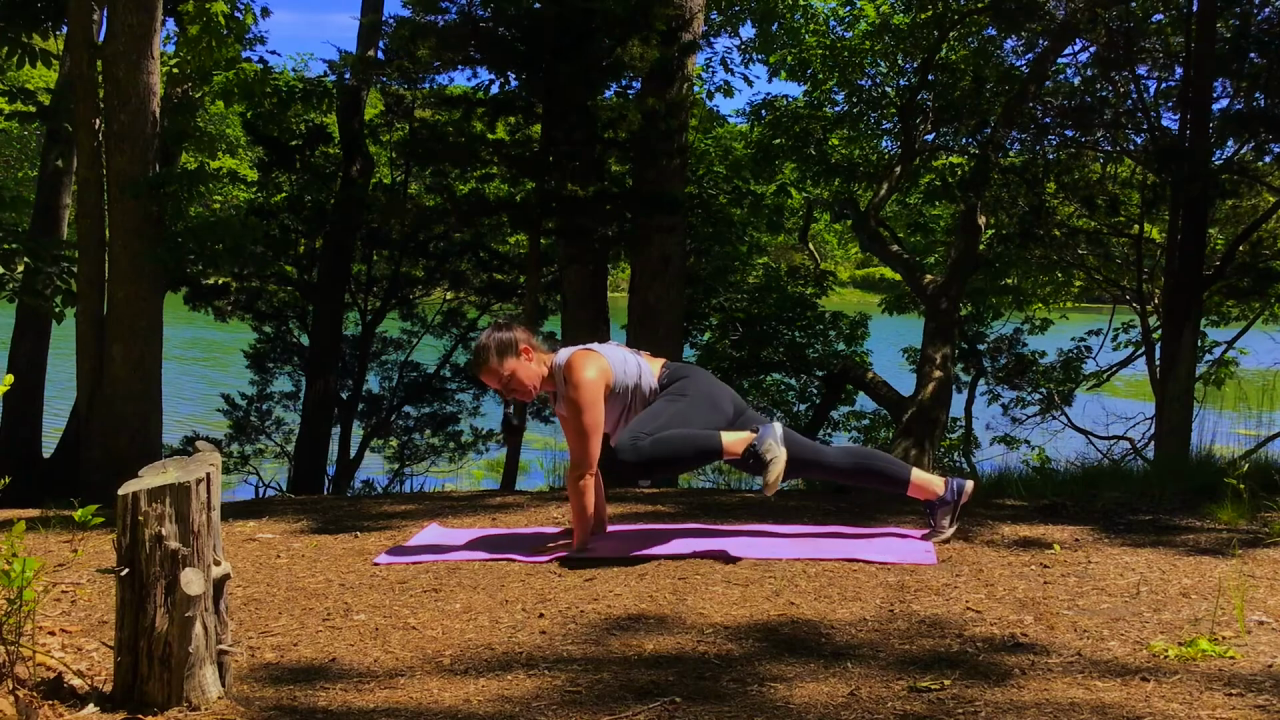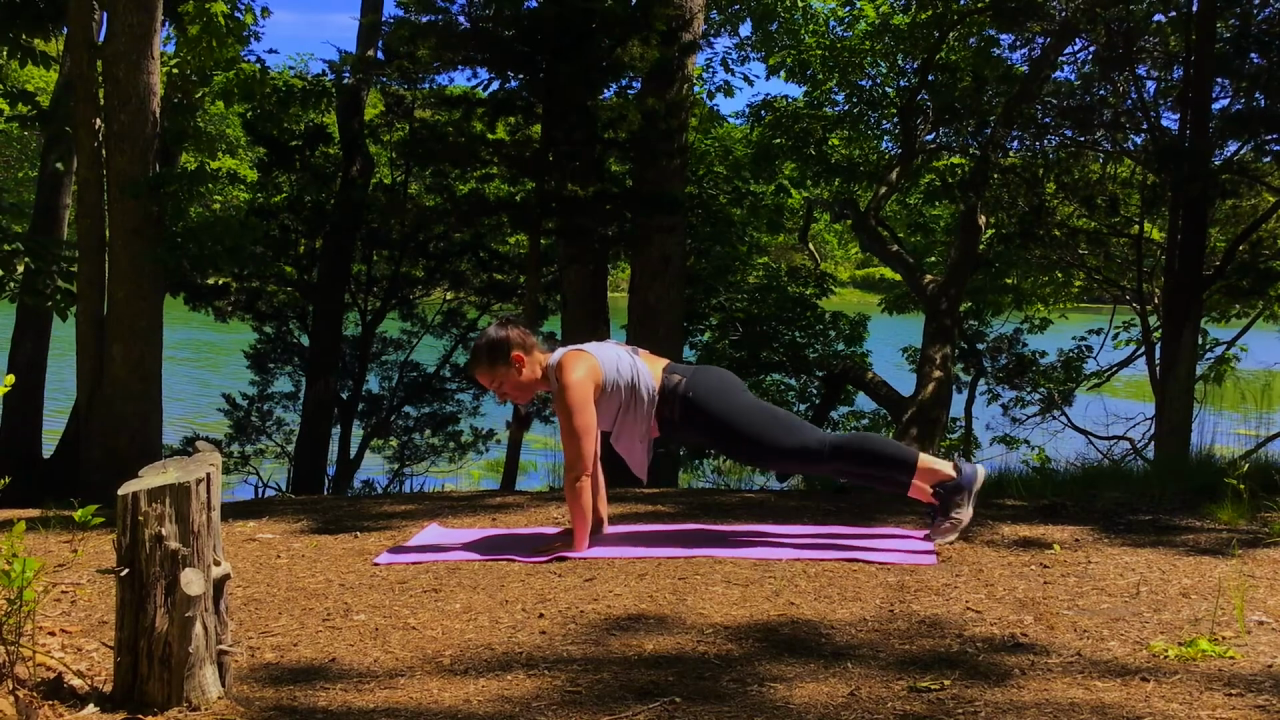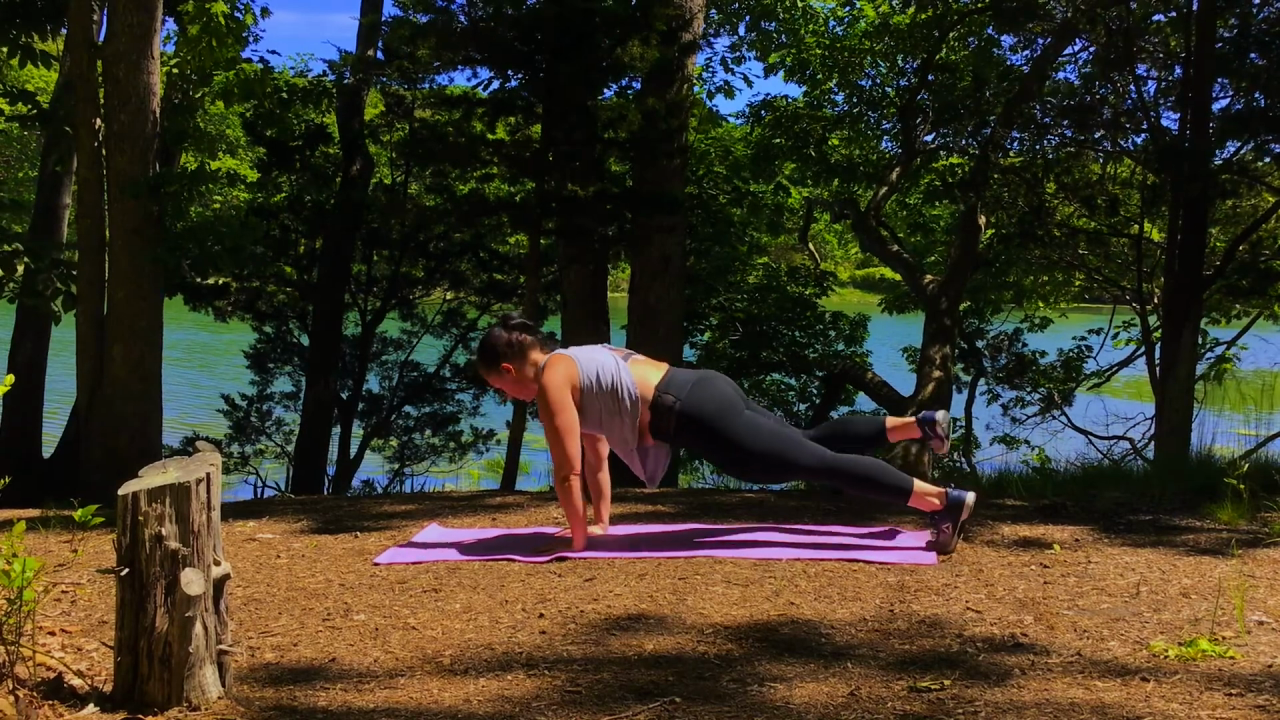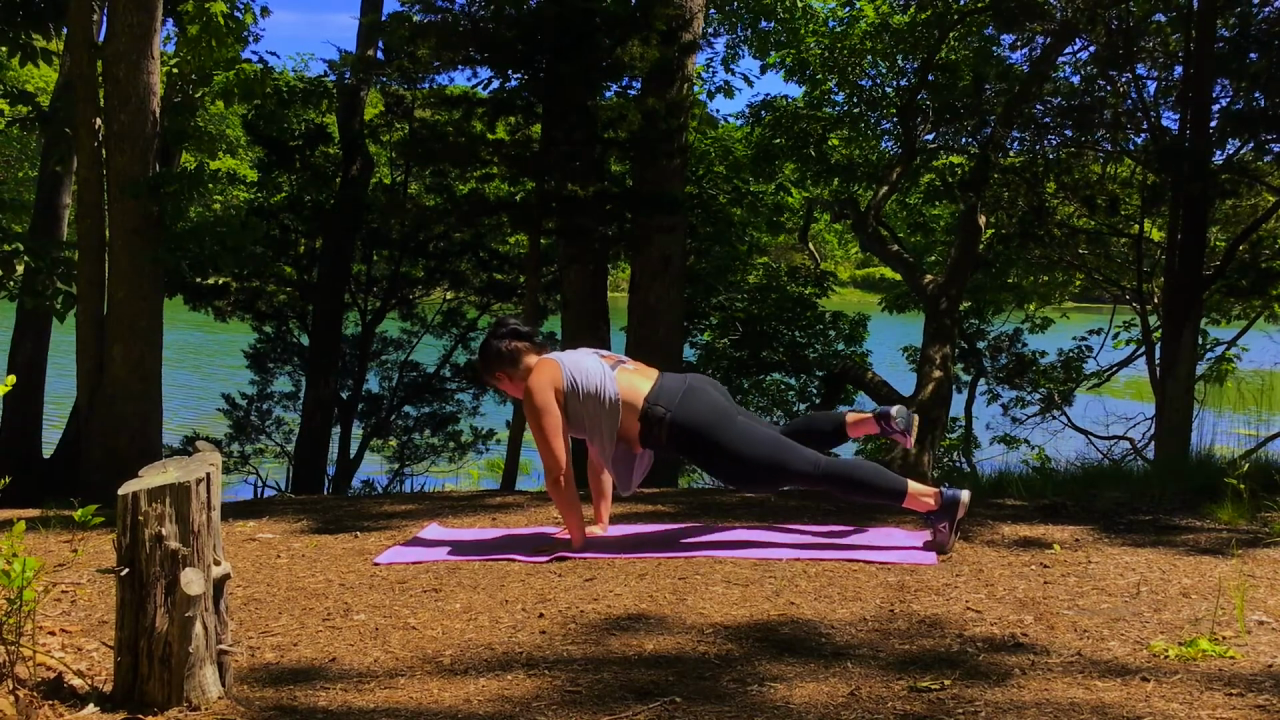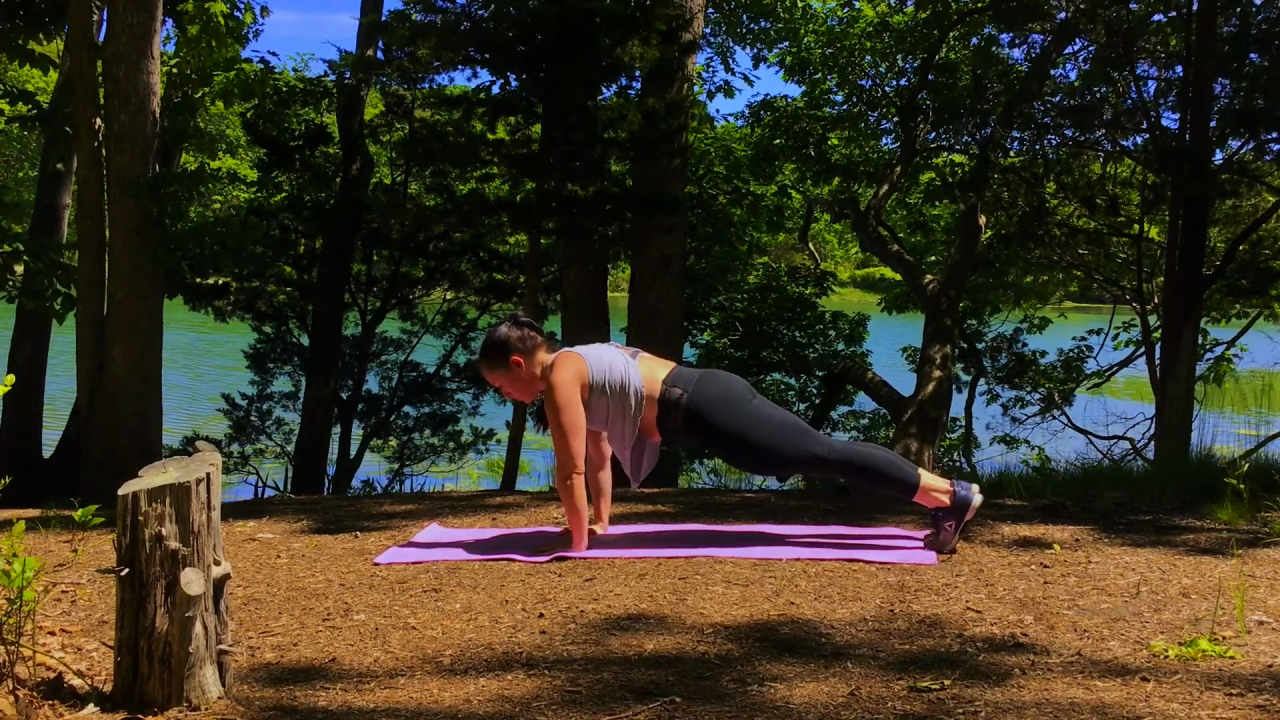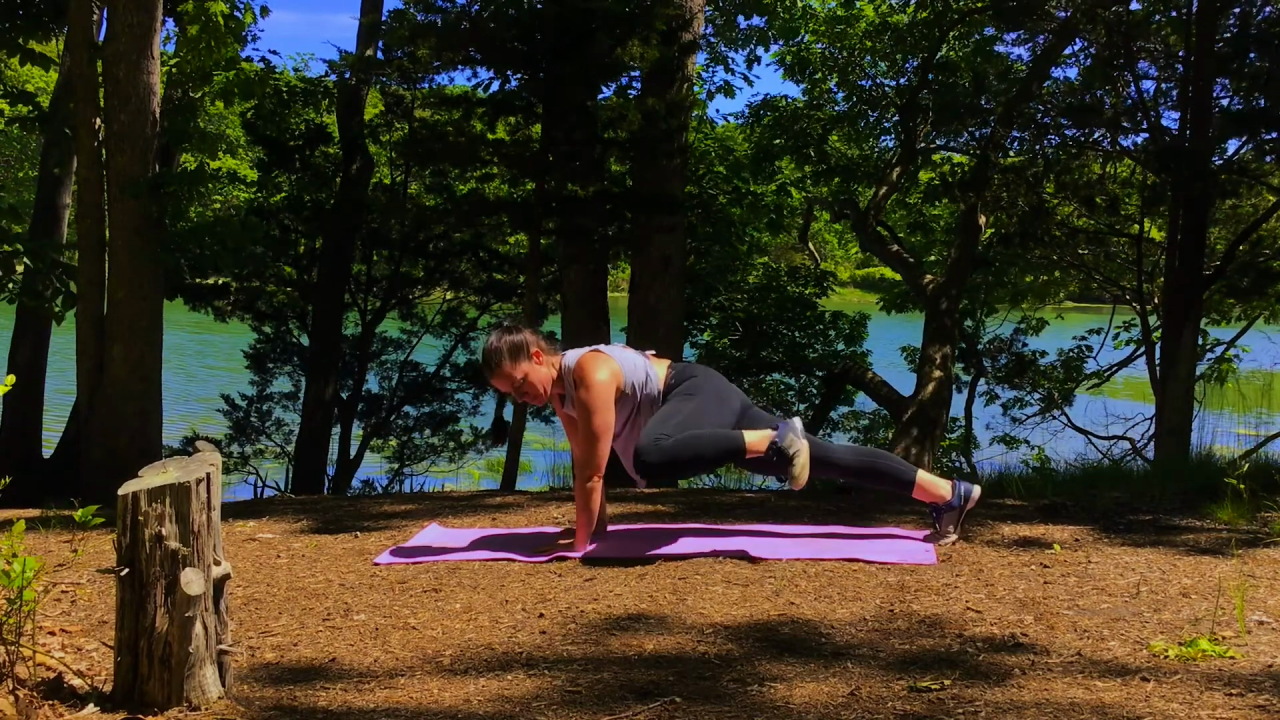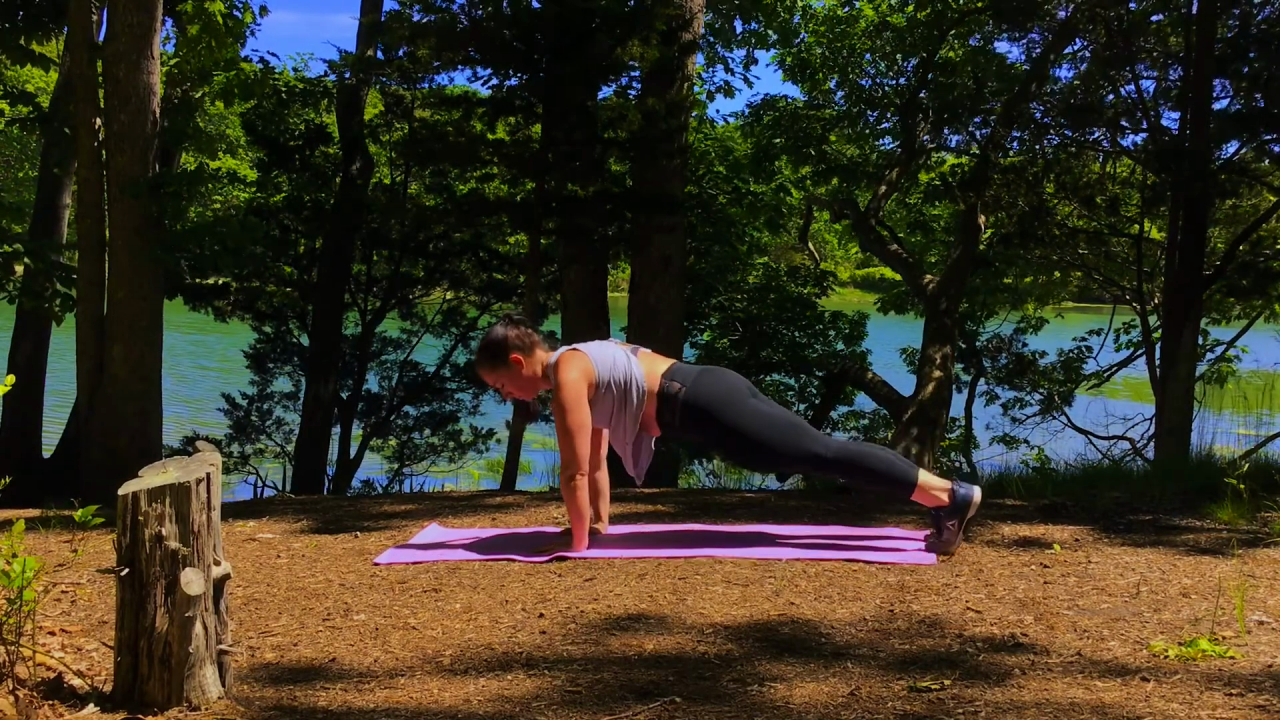
dt=0.7s
person 1, frame 1
left shoulder: (580, 372)
right shoulder: (555, 389)
left elbow: (584, 468)
right elbow: (584, 460)
left wrist: (580, 539)
right wrist: (599, 521)
left hip: (695, 392)
right hip: (704, 403)
left knee: (631, 453)
right knee: (819, 460)
left ankle: (752, 444)
right ankle: (943, 488)
person 1, frame 2
left shoulder: (569, 376)
right shoulder: (567, 371)
left elbow: (578, 470)
right elbow: (591, 461)
left wrist: (578, 543)
right wrist: (599, 521)
left hip: (703, 403)
right hip: (701, 397)
left knee: (819, 449)
right knee: (817, 456)
left ankle: (954, 475)
right ankle: (936, 495)
person 1, frame 3
left shoulder: (550, 380)
right shoulder: (575, 360)
left elbow: (567, 472)
right elbow: (596, 455)
left wrist: (579, 540)
right wrist: (601, 522)
left hip: (698, 413)
right hip: (705, 386)
left knee: (816, 462)
right knee: (816, 446)
left ankle: (946, 500)
right ankle: (918, 426)
person 1, frame 4
left shoulder: (537, 384)
right shoulder: (575, 360)
left elbow: (557, 474)
right elbow: (599, 453)
left wrist: (578, 539)
right wrist: (601, 523)
left hip: (687, 422)
right hip: (693, 389)
left knee: (808, 468)
right knee: (794, 441)
left ankle: (939, 500)
right ankle: (881, 420)
person 1, frame 5
left shoulder: (559, 378)
right shoulder: (577, 365)
left elbow: (570, 472)
right elbow: (598, 457)
left wrist: (578, 542)
right wrist: (601, 522)
left hip: (708, 411)
right hip: (712, 392)
left knee: (824, 456)
right knee: (826, 449)
left ankle: (954, 497)
right ankle: (943, 487)
person 1, frame 6
left shoulder: (591, 375)
right shoulder: (558, 388)
left elbow: (593, 471)
right elbow: (583, 460)
left wrist: (580, 541)
right wrist: (597, 522)
left hip: (702, 391)
right hip: (701, 408)
left knee: (650, 458)
right knee: (825, 458)
left ankle: (771, 439)
right ankle: (949, 492)
person 1, frame 7
left shoulder: (565, 375)
right shoulder: (578, 364)
left elbow: (575, 471)
right elbow: (596, 457)
left wrist: (579, 541)
right wrist: (601, 520)
left hip: (708, 405)
right hip: (715, 388)
left knee: (822, 455)
right knee: (825, 450)
left ankle: (952, 496)
right ankle: (944, 490)
